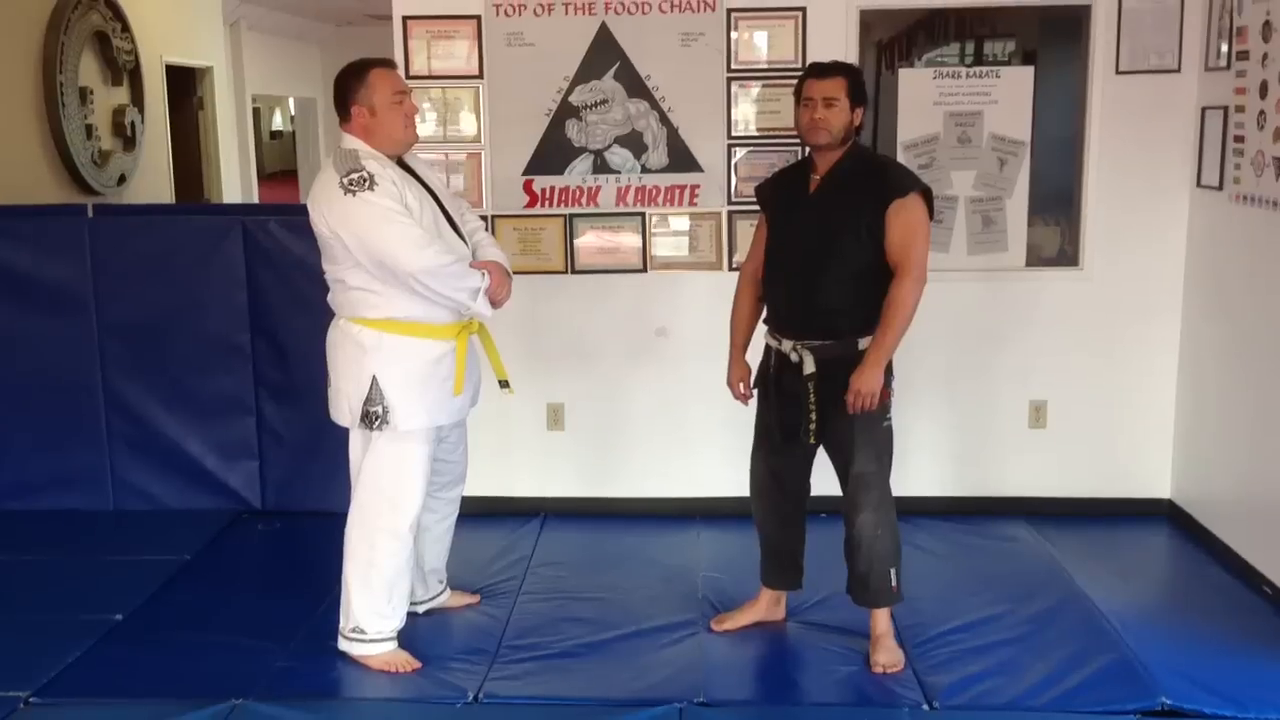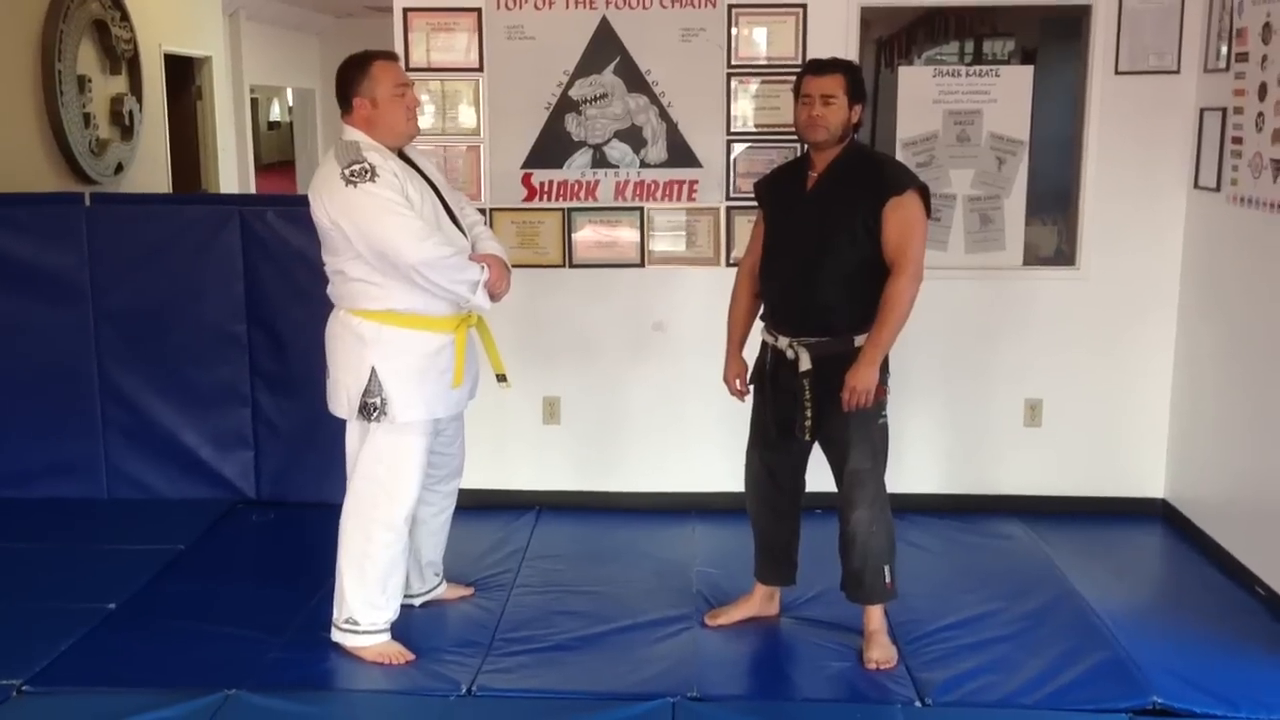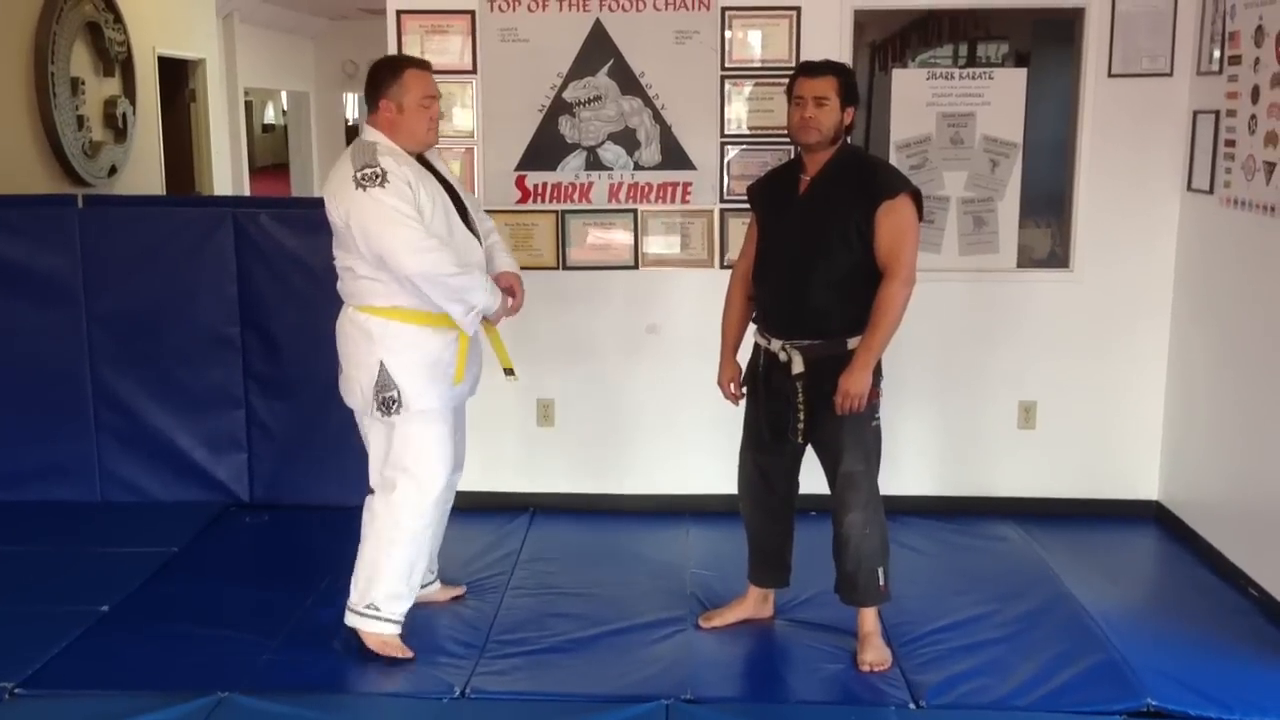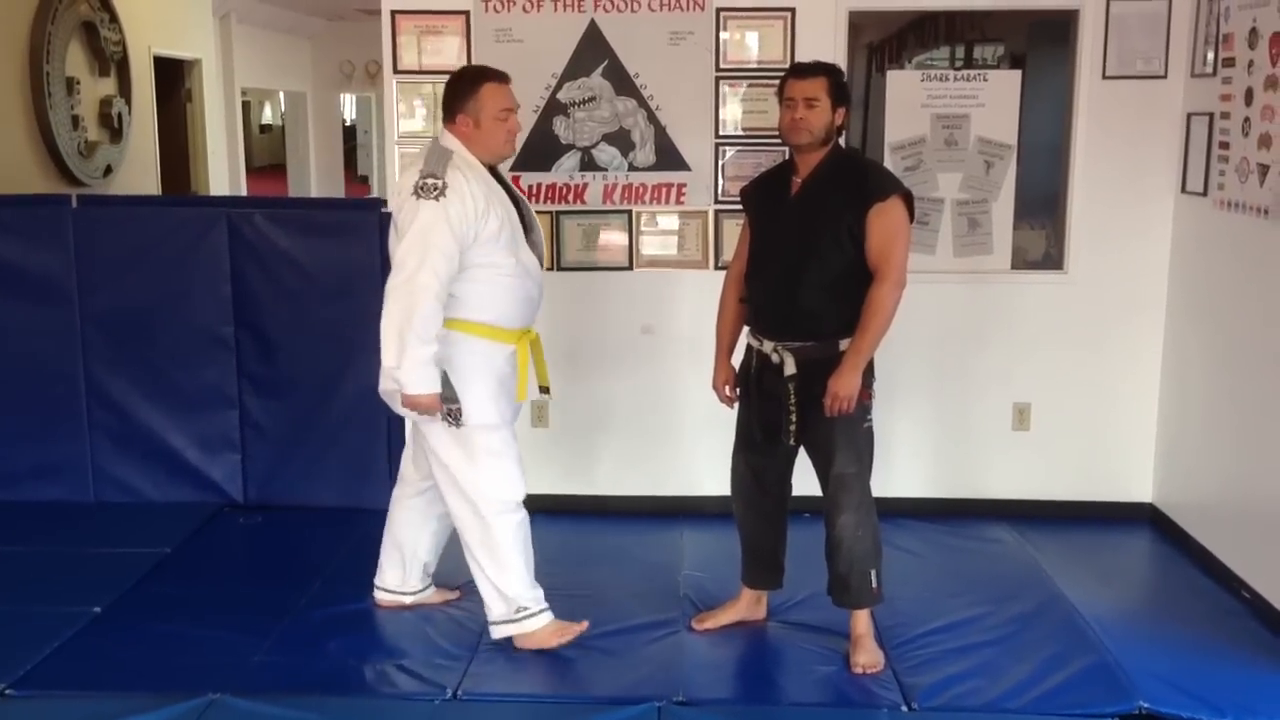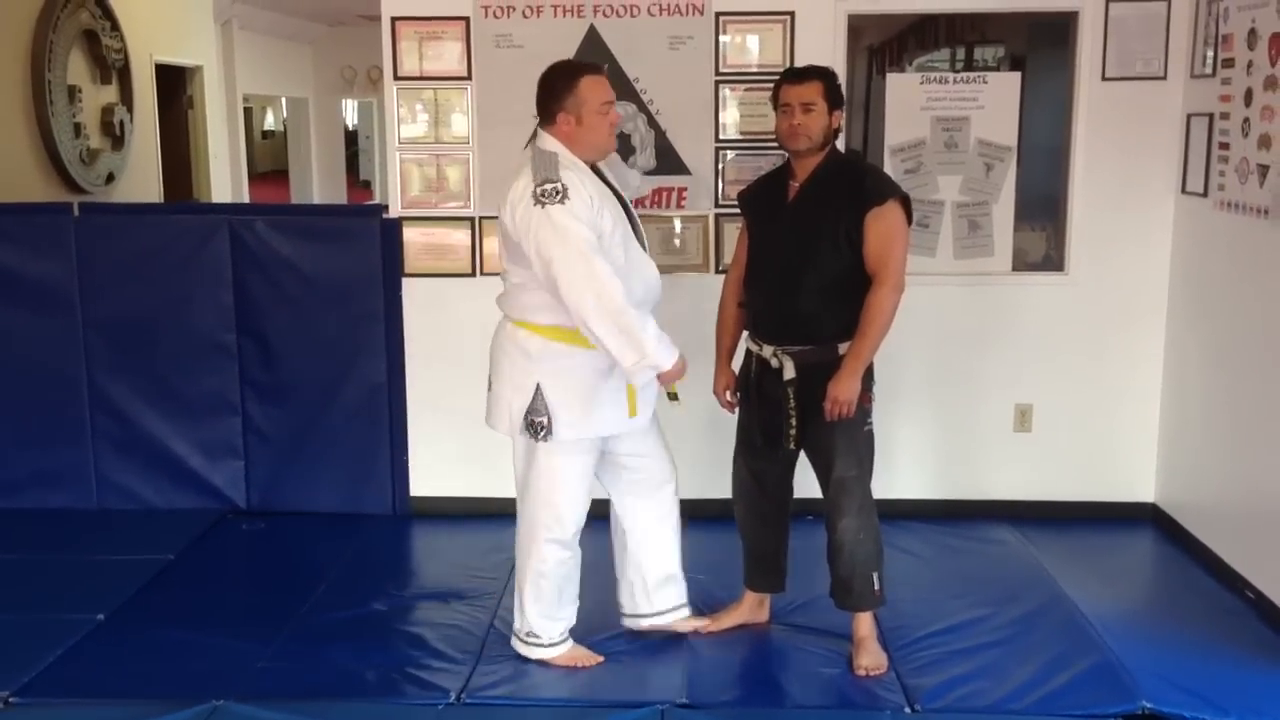
dt=0.5s
person 1, frame 1
left shoulder: (890, 184)
right shoulder: (779, 189)
left elbow: (909, 274)
right elbow: (754, 274)
left wrist: (875, 362)
right wrist: (737, 353)
left hip: (851, 365)
right hip: (783, 364)
left knee: (867, 497)
right knee: (774, 485)
left ankle: (881, 624)
right ankle: (772, 597)
person 1, frame 2
left shoulder: (888, 182)
right shoulder: (777, 185)
left elbow: (906, 272)
right elbow: (751, 271)
left wrist: (870, 360)
right wrist: (734, 349)
left hip: (848, 362)
right hip: (781, 360)
left knee: (862, 494)
right knee: (769, 480)
left ankle: (875, 621)
right ankle: (765, 593)
person 1, frame 3
left shoulder: (880, 185)
right shoulder: (771, 188)
left elbow: (898, 277)
right elbow: (746, 274)
left wrist: (864, 364)
right wrist: (729, 354)
left hip: (840, 365)
right hip: (773, 363)
left knee: (855, 497)
right knee: (762, 483)
left ankle: (869, 624)
right ankle: (760, 594)
person 1, frame 4
left shoulder: (871, 186)
right shoulder: (764, 189)
left elbow: (888, 279)
right elbow: (739, 276)
left wrist: (853, 366)
right wrist: (723, 356)
left hip: (832, 366)
right hip: (765, 364)
left knee: (847, 499)
right knee: (755, 485)
left ankle: (861, 626)
right ankle: (753, 597)
person 1, frame 5
left shoulder: (869, 190)
right shoulder: (761, 194)
left elbow: (887, 283)
right elbow: (738, 281)
left wrist: (852, 370)
right wrist: (724, 361)
left hip: (831, 369)
right hip: (765, 368)
left knee: (848, 501)
right knee: (756, 488)
left ankle: (864, 628)
right ankle: (756, 600)
person 2, frame 1
left shoulder: (409, 168)
right shoulder: (348, 183)
left elbow: (466, 223)
right elbow: (418, 262)
left wrist: (494, 264)
right wrist: (481, 292)
left hip: (435, 355)
right hip: (389, 361)
left knee: (441, 481)
right knee: (390, 498)
left ankle: (426, 588)
right ankle: (366, 630)
person 2, frame 2
left shoulder: (409, 161)
right shoulder: (350, 174)
left elbow: (466, 218)
right elbow: (417, 254)
left wrist: (492, 258)
right wrist: (480, 283)
left hip: (432, 348)
right hip: (388, 353)
left knee: (438, 474)
right knee: (385, 489)
left ankle: (421, 581)
right ankle: (360, 622)
person 2, frame 3
left shoulder: (422, 164)
right shoulder: (365, 175)
left elbow: (475, 223)
right elbow: (419, 261)
left wrist: (504, 271)
right wrist: (485, 302)
left hip: (433, 345)
right hip: (396, 349)
left knee: (437, 473)
right knee: (414, 479)
left ankle: (415, 580)
right ankle: (374, 610)
person 2, frame 4
left shoulder: (479, 174)
right shoulder: (440, 184)
right elbow: (416, 285)
right wrist: (416, 376)
left hip: (478, 358)
right hip: (453, 364)
left knee: (429, 476)
right knee: (491, 490)
left ankle: (399, 582)
right ankle: (522, 613)
person 2, frame 5
left shoulder: (584, 167)
right shoulder: (548, 188)
right elbow: (590, 288)
right wrist: (657, 354)
left hip: (599, 364)
right hip: (554, 371)
left knee: (651, 483)
right knee: (554, 514)
left ankle: (654, 604)
right ankle: (542, 634)
